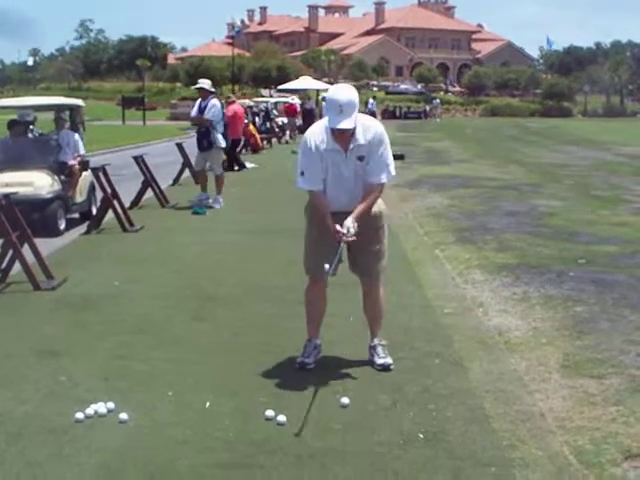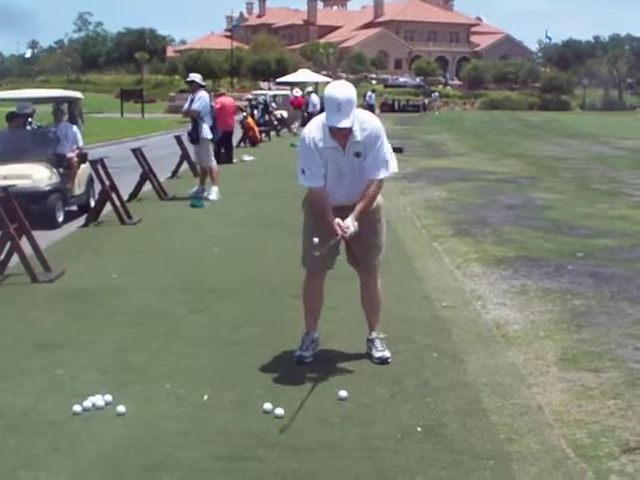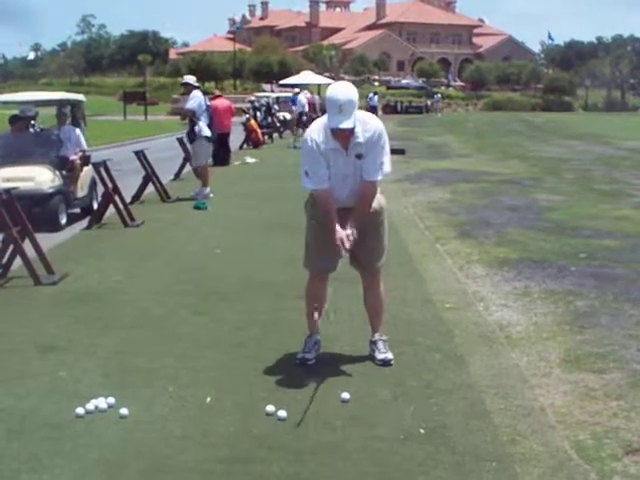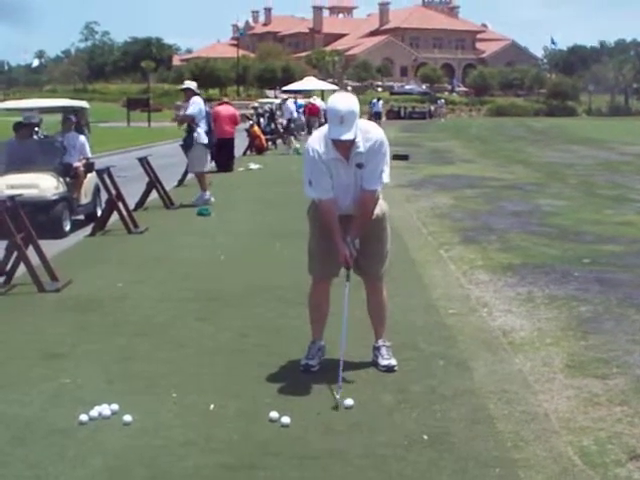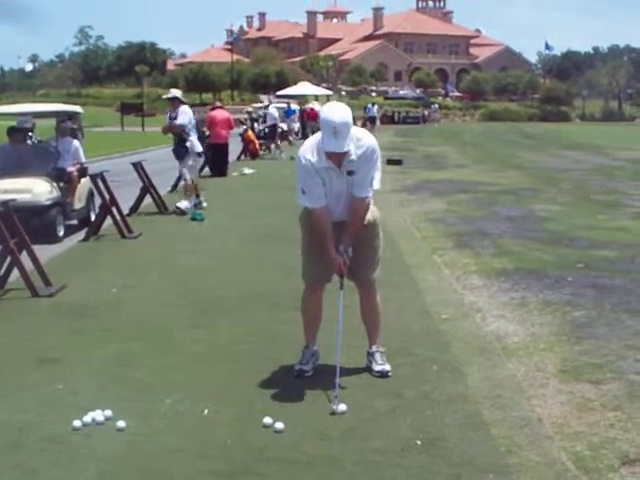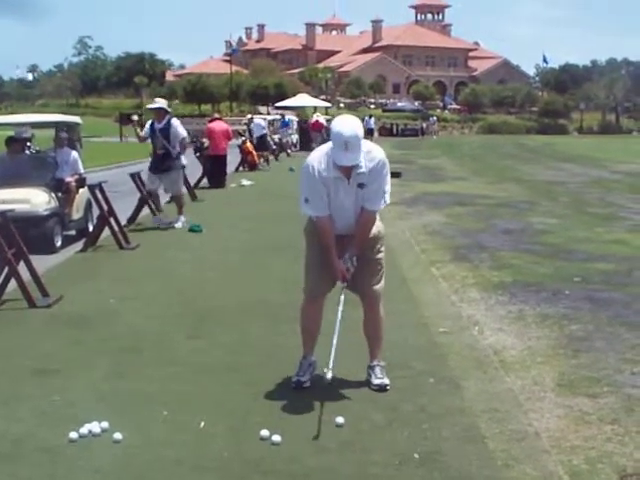
dt=0.5s
person 1, frame 1
left shoulder: (374, 132)
right shoulder: (313, 139)
left elbow: (377, 184)
right elbow: (314, 191)
left wrist: (354, 218)
right wrist: (331, 226)
left hip: (366, 212)
right hip: (325, 213)
left knee: (372, 280)
right knee: (317, 279)
left ankle: (376, 342)
right ankle: (312, 342)
person 1, frame 2
left shoulder: (371, 127)
right shoulder: (311, 135)
left elbow: (376, 179)
right elbow: (315, 187)
left wrist: (355, 216)
right wrist: (332, 221)
left hip: (364, 205)
right hip: (323, 207)
left knee: (369, 272)
right knee: (314, 272)
left ankle: (374, 336)
right ankle: (310, 335)
person 1, frame 3
left shoulder: (374, 129)
right shoulder: (313, 137)
left elbow: (370, 184)
right elbow: (321, 190)
left wrist: (353, 225)
right wrist: (335, 228)
left hip: (365, 207)
right hip: (325, 208)
left knee: (372, 274)
right knee: (318, 274)
left ankle: (377, 338)
right ankle: (313, 337)
person 1, frame 4
left shoulder: (375, 138)
right shoulder: (315, 147)
left elbow: (370, 193)
right elbow: (325, 200)
left wrist: (354, 236)
right wrist: (338, 242)
left hip: (368, 213)
right hip: (328, 214)
left knee: (374, 280)
right knee: (320, 280)
left ankle: (381, 344)
right ankle: (316, 344)
person 1, frame 5
left shoulder: (367, 145)
right shoulder: (308, 155)
left elbow: (361, 199)
right elbow: (318, 209)
left wrist: (346, 244)
right wrist: (331, 252)
left hip: (360, 220)
right hip: (319, 221)
left knee: (368, 285)
right knee: (313, 285)
left ankle: (375, 349)
right ankle: (310, 349)
person 1, frame 6
left shoulder: (376, 159)
right shoulder: (315, 164)
left elbow: (370, 211)
right elbow: (322, 217)
left wrist: (353, 253)
right wrist: (335, 259)
left hip: (365, 232)
right hip: (324, 232)
left knee: (372, 298)
right knee: (313, 296)
left ankle: (375, 363)
right ankle: (307, 360)
person 2, frame 1
left shoulder: (214, 103)
right shoulder: (199, 102)
left elbow: (206, 122)
right elbow: (192, 119)
left wrist: (198, 119)
right wrist: (202, 118)
left hip: (214, 141)
right hip: (203, 141)
left knee: (217, 171)
right knee: (199, 168)
left ankle: (218, 198)
right ankle: (204, 195)
person 2, frame 2
left shoulder: (202, 95)
right shoulder: (192, 96)
left elbow: (193, 113)
right elbow: (185, 113)
left wrist: (188, 111)
right wrist: (189, 111)
left hip: (205, 133)
right hip: (197, 133)
left knee: (210, 161)
right knee: (201, 163)
left ankle: (214, 189)
right ankle: (201, 187)
person 2, frame 3
left shoulder: (196, 94)
right shoulder: (193, 96)
left elbow: (188, 112)
right elbow: (184, 116)
left wrist: (184, 113)
right wrist: (184, 114)
left hip: (202, 133)
right hip: (197, 133)
left knee: (201, 163)
right knee: (197, 163)
left ankle: (205, 189)
right ankle: (203, 188)
person 2, frame 4
left shoulder: (196, 100)
right shoulder: (190, 103)
left elbow: (188, 117)
right elbow: (181, 121)
left wrist: (179, 117)
right wrist: (181, 118)
left hip: (199, 139)
right hip: (194, 139)
left knee: (199, 168)
right knee: (198, 168)
left ankle: (205, 194)
right ankle: (204, 194)
person 2, frame 5
left shoulder: (185, 109)
right shoulder: (171, 114)
left elbow: (178, 127)
right elbow: (165, 130)
left wrist: (169, 129)
right wrist: (167, 127)
left hip: (190, 147)
right hip: (181, 147)
left knee: (187, 174)
right knee: (190, 175)
left ankle: (187, 201)
right ankle: (198, 200)
person 2, frame 6
left shoulder: (173, 122)
right shoulder: (151, 124)
left elbow: (184, 141)
right elbow: (142, 138)
left wrist: (177, 158)
right wrist: (135, 127)
left hip: (172, 160)
right hip: (157, 161)
left knee: (176, 191)
right knee: (151, 189)
left ankle: (181, 217)
right ankle: (160, 214)
